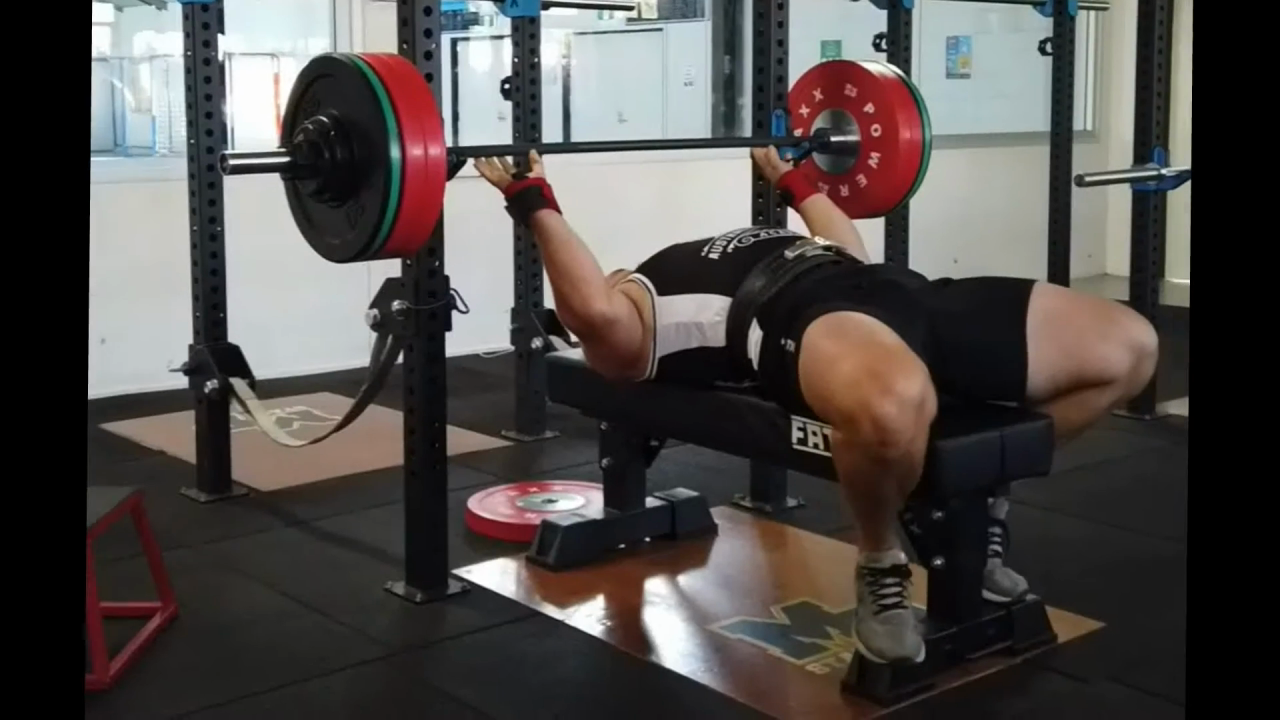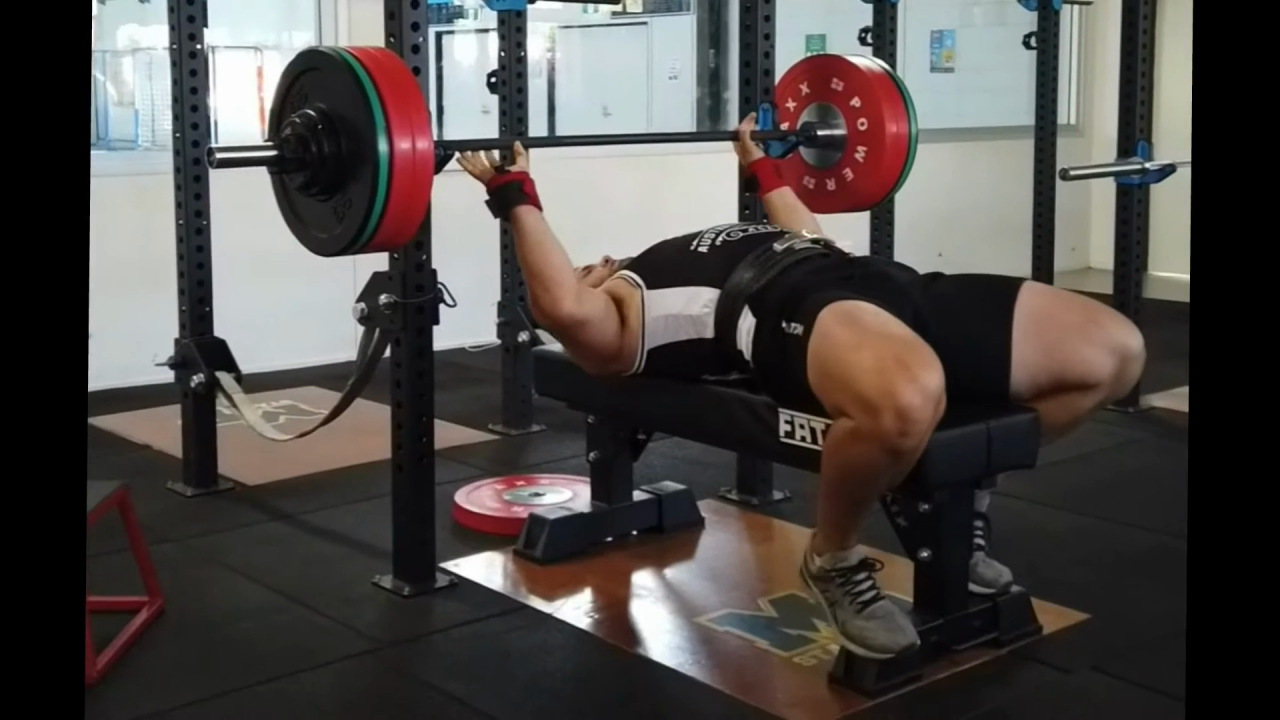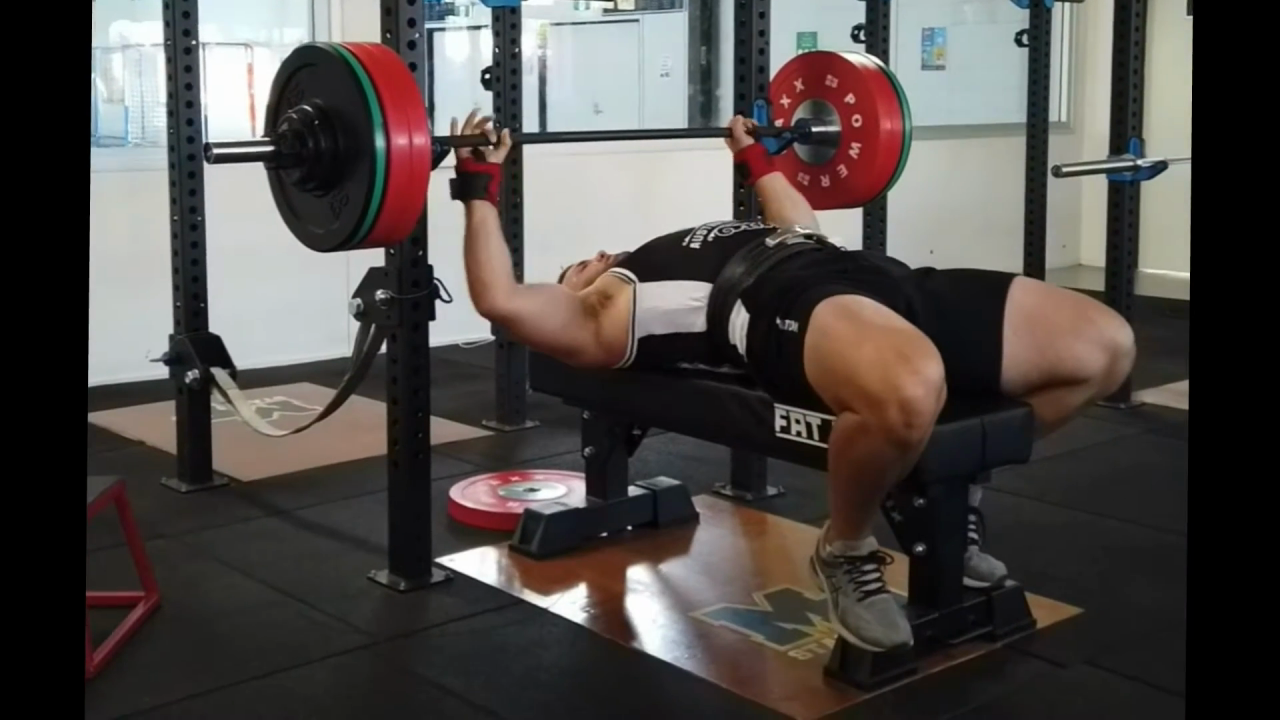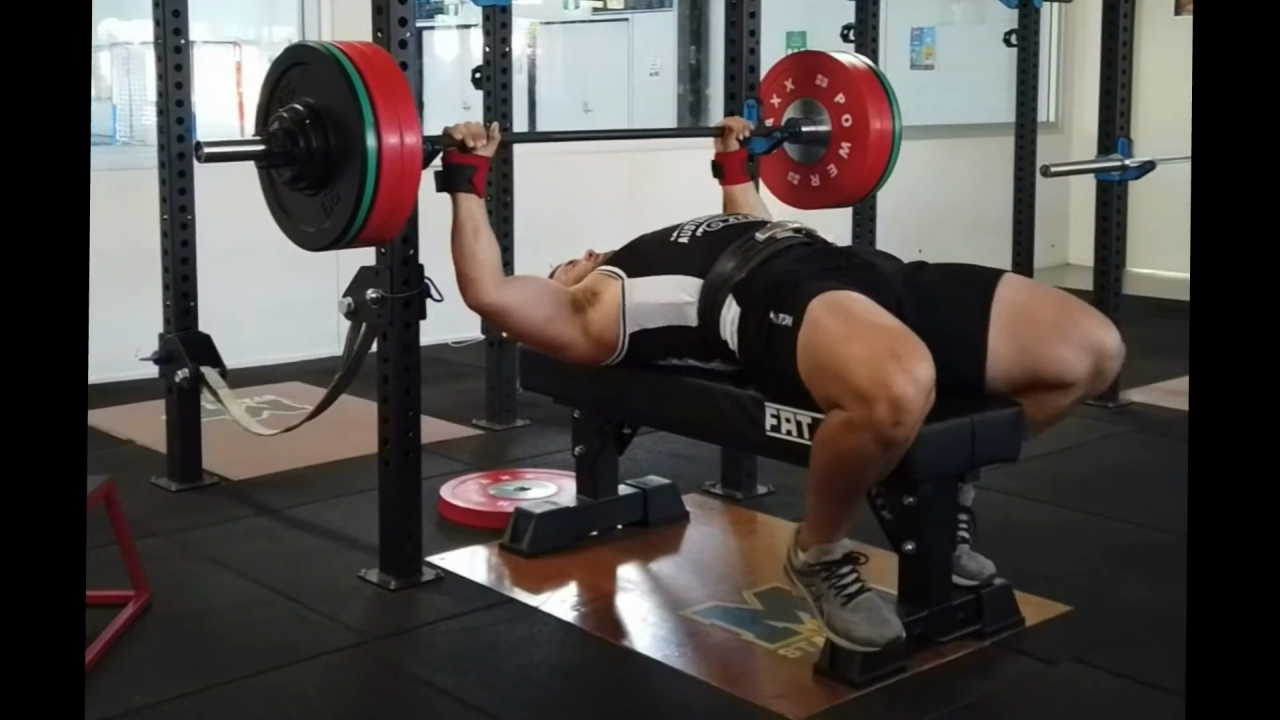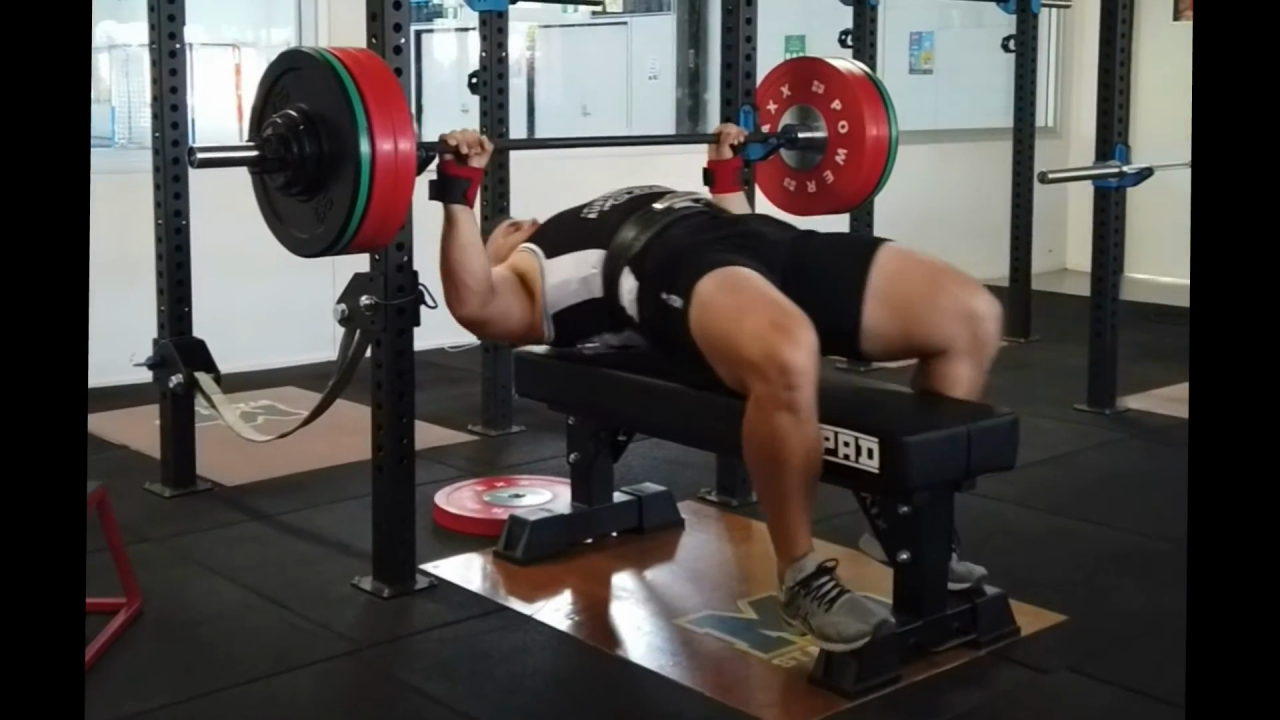
dt=0.5s
person 1, frame 1
left shoulder: (711, 278)
right shoulder: (625, 335)
left elbow: (850, 253)
right elbow: (592, 308)
left wrist: (790, 178)
right wrist: (532, 201)
left knee: (1128, 346)
right knee: (894, 407)
left ankle: (980, 497)
right ankle: (881, 562)
person 1, frame 2
left shoulder: (679, 272)
right shoulder: (611, 324)
left elbow: (806, 241)
right elbow: (562, 307)
left wrist: (760, 164)
right wrist: (513, 194)
left knee: (1114, 350)
right knee: (907, 399)
right ankle: (834, 560)
person 1, frame 3
left shoulder: (661, 271)
right shoulder: (595, 323)
left elbow: (802, 231)
right elbow: (500, 299)
left wrist: (753, 157)
right wrist: (479, 183)
left knee: (1105, 346)
right knee: (909, 391)
right ankle: (846, 550)
person 1, frame 4
left shoulder: (646, 274)
right shoulder: (586, 315)
left elbow: (751, 239)
right elbow: (488, 291)
left wrist: (732, 164)
right wrist: (466, 179)
left knee: (1091, 350)
right knee: (900, 388)
right ankle: (819, 555)
person 1, frame 5
left shoulder: (590, 229)
right shoulder: (520, 282)
right elbow: (473, 304)
left wrist: (725, 171)
right wrist: (458, 193)
left knee: (970, 313)
right knee: (786, 356)
right ankle: (802, 576)
